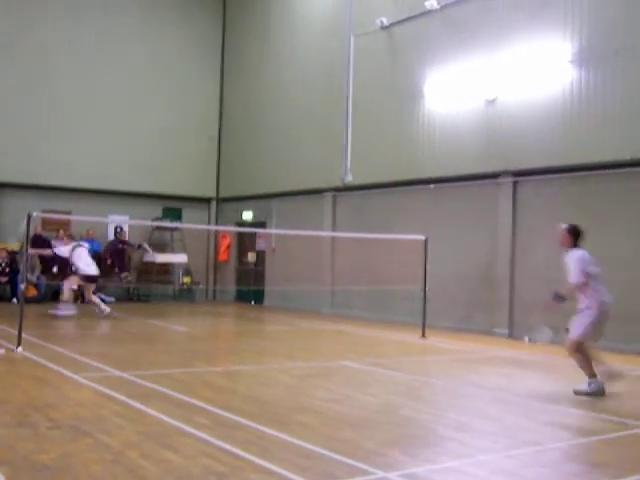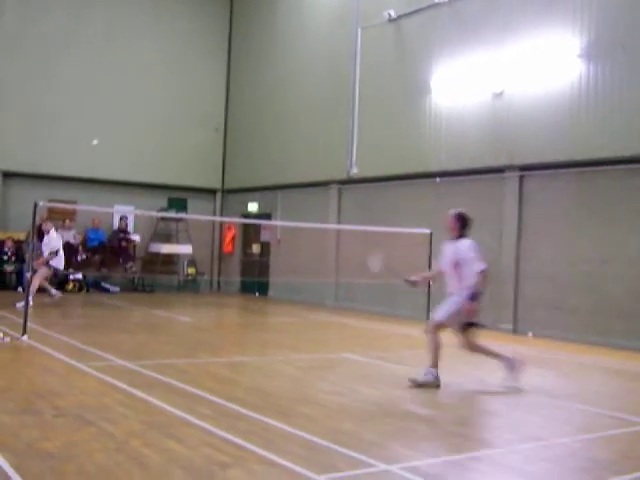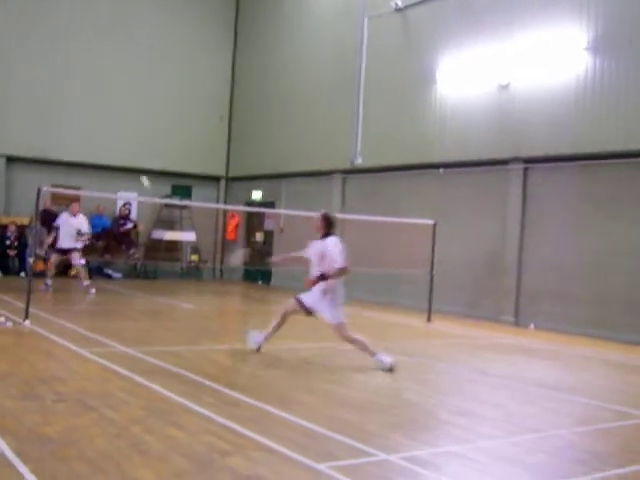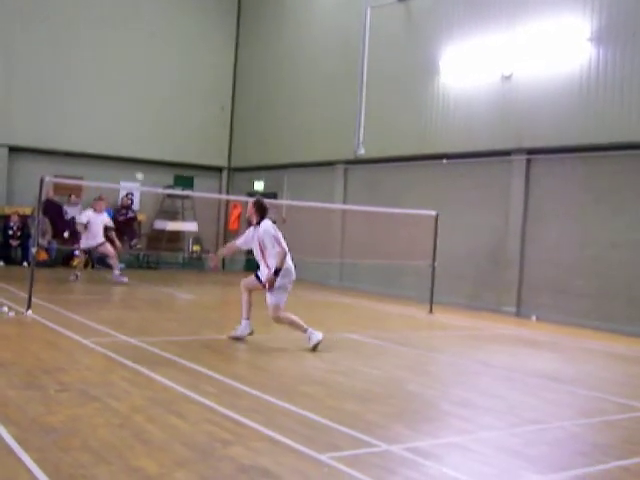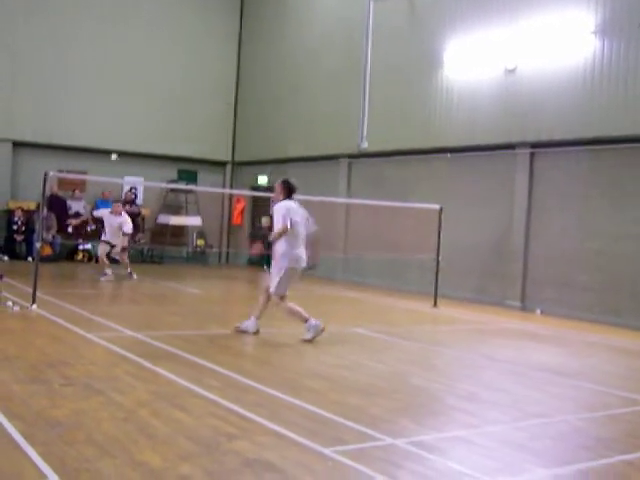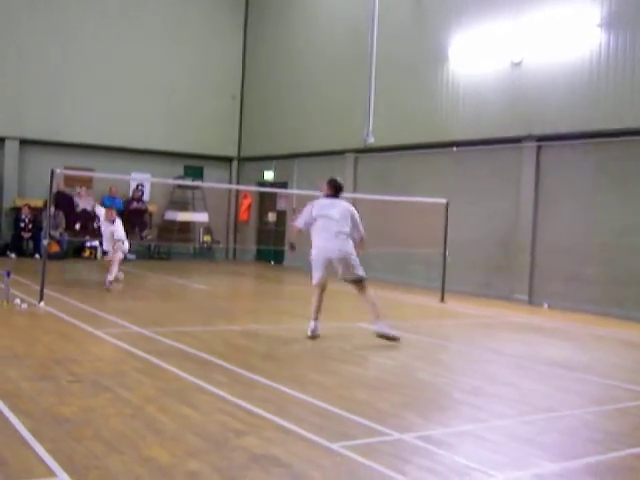
dt=0.4s
person 1, frame 1
left shoulder: (573, 257)
right shoulder: (578, 255)
left elbow: (580, 284)
left wrist: (558, 296)
left hip: (594, 307)
right hip: (588, 307)
left knee: (571, 346)
right knee: (573, 344)
left ankle: (596, 385)
right ankle: (604, 371)
person 1, frame 2
left shoulder: (465, 246)
right shoulder: (447, 246)
left elbow: (481, 272)
right elbow: (441, 270)
left wrist: (472, 298)
right wrist: (419, 278)
left hip: (464, 298)
right hip: (457, 297)
left knee: (431, 328)
right knee: (468, 343)
left ankle: (431, 374)
right ankle: (509, 362)
person 1, frame 3
left shoulder: (333, 243)
right shoulder: (317, 244)
left elbow: (343, 269)
right elbow: (306, 254)
left wrist: (320, 277)
right wrist: (283, 257)
left hip: (328, 295)
right hip: (315, 294)
left knee: (344, 334)
right knee: (285, 311)
left ankle: (380, 358)
right ankle: (261, 339)
person 1, frame 4
left shoulder: (265, 229)
right shoulder: (253, 230)
left elbow: (283, 252)
right elbow: (236, 245)
left wrist: (275, 275)
right wrist: (218, 255)
left hip: (280, 274)
right hip: (268, 272)
left knee: (275, 315)
right knee: (245, 286)
left ankle: (311, 333)
right ankle: (245, 327)
person 1, frame 5
left shoulder: (282, 207)
right shoulder: (298, 209)
left elbow: (283, 229)
right elbow: (311, 231)
right wrist: (308, 255)
left hip: (286, 259)
right hip: (298, 259)
left knee: (280, 298)
right knee: (267, 289)
left ankle: (312, 324)
right ankle: (252, 323)
person 1, frame 6
left shoulder: (314, 205)
right shoulder: (348, 208)
left elbow: (297, 227)
right elbow: (361, 237)
left wrist: (292, 243)
right wrist: (354, 252)
left hip: (320, 251)
right hip: (343, 250)
left knee: (319, 288)
right knee: (363, 289)
left ankle: (313, 326)
right ankle: (379, 326)
